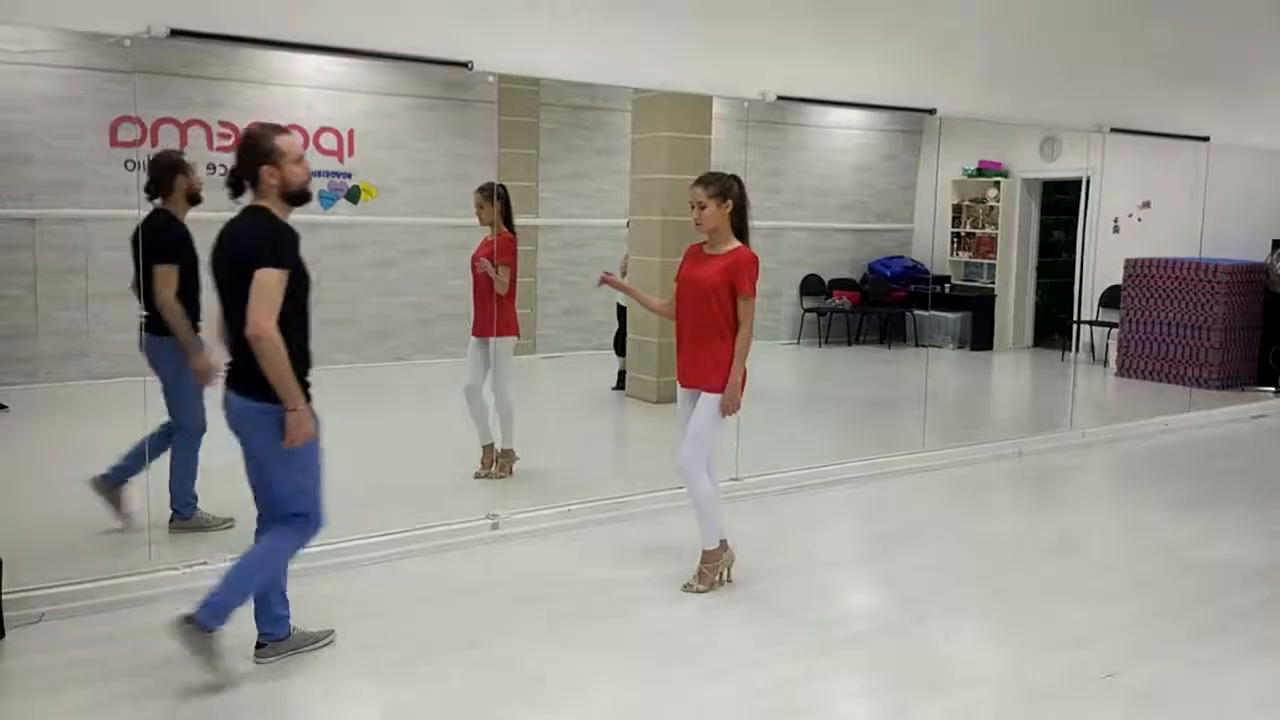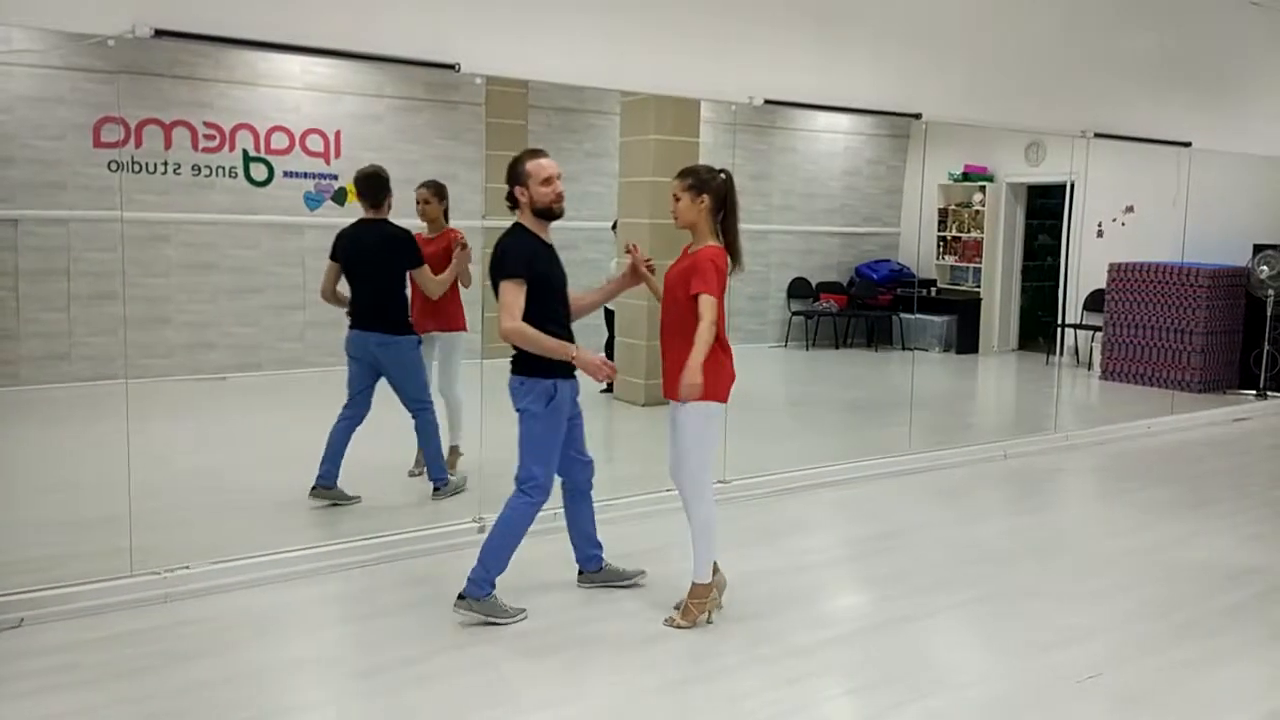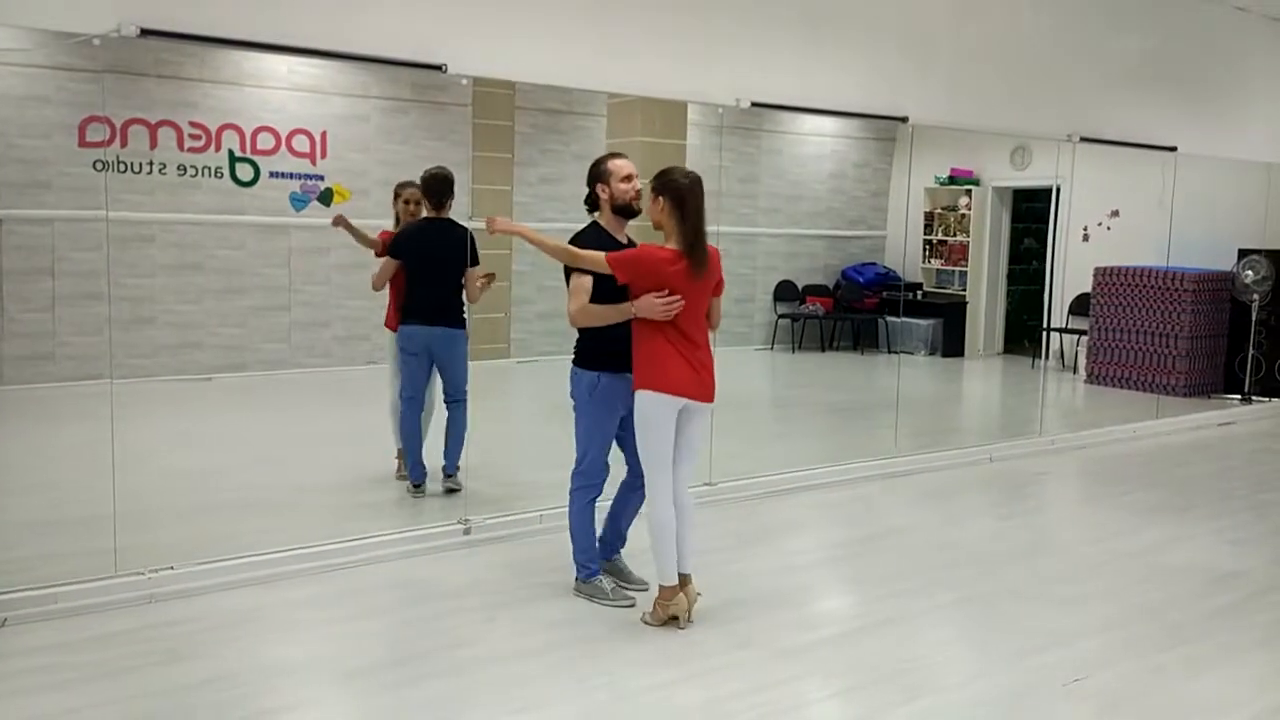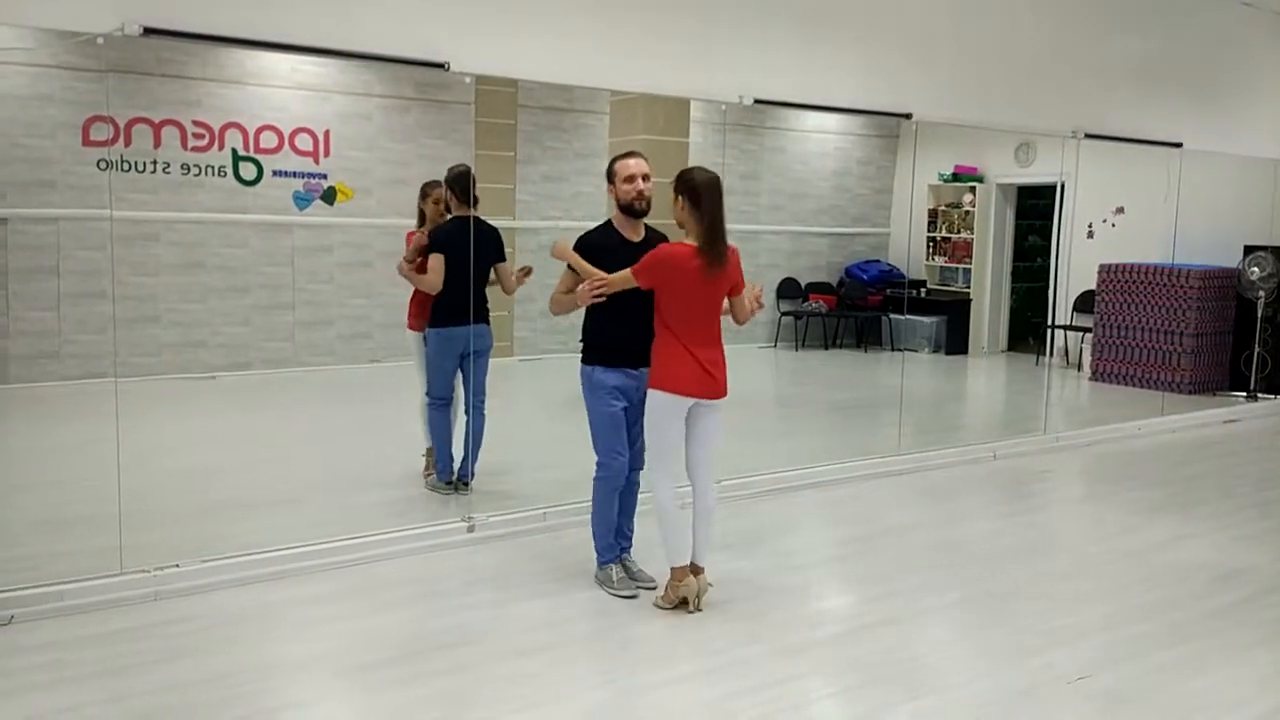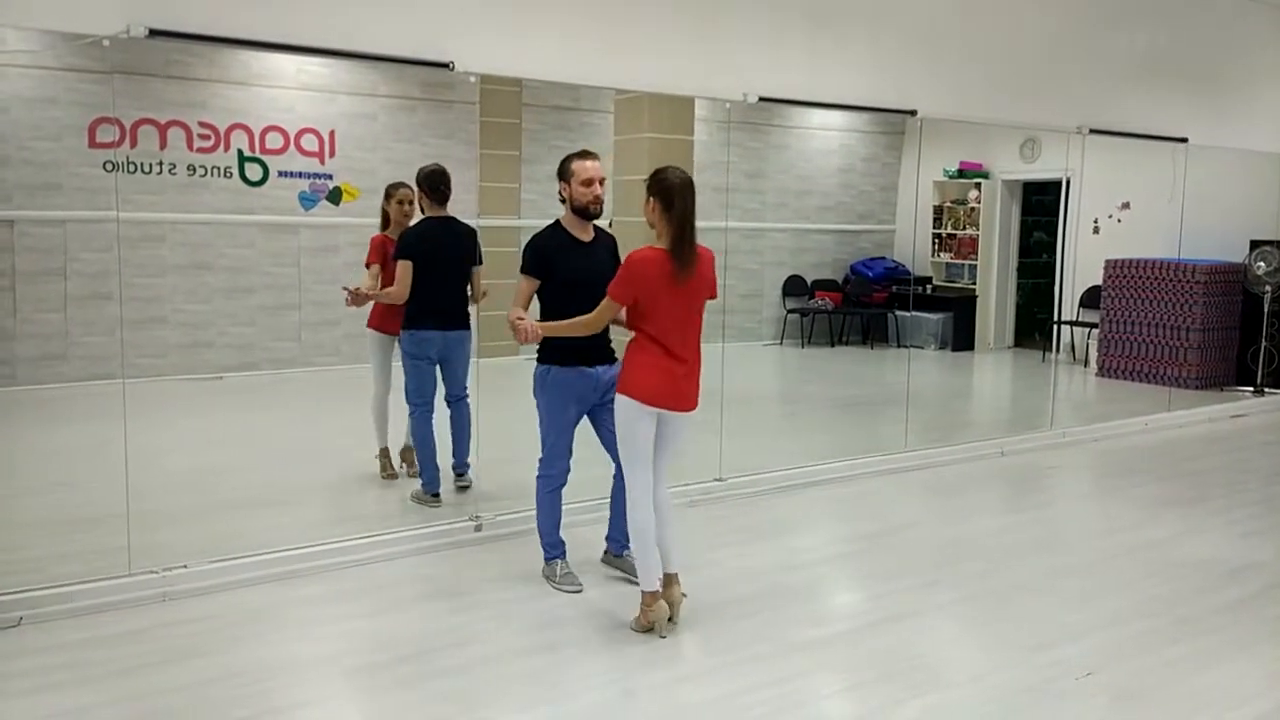
dt=1s
person 1, frame 1
left shoulder: (233, 233)
right shoulder: (275, 235)
right elbow: (261, 328)
right wrist: (296, 405)
left hip: (243, 397)
right hip: (270, 403)
left knee: (277, 514)
right knee: (301, 520)
left ankle: (275, 633)
right ankle: (205, 620)
person 1, frame 2
left shoulder: (540, 244)
right shoulder: (516, 247)
left elbow: (565, 309)
right elbow: (510, 326)
left wrist: (622, 284)
right wrist: (576, 354)
left hip: (557, 382)
right hip: (541, 384)
left knee: (578, 473)
right knee: (533, 487)
left ankle: (591, 566)
right ankle: (478, 591)
person 1, frame 3
left shoulder: (631, 246)
right shoulder: (586, 244)
right elbow: (579, 313)
left wrist: (659, 309)
right wrist: (636, 308)
left hip: (633, 377)
right hip: (597, 378)
left knee: (644, 472)
right knee: (590, 476)
left ankle: (609, 554)
right ankle: (587, 573)
person 1, frame 4
left shoulder: (660, 243)
right shoulder: (593, 243)
right elbow: (555, 304)
right wrist: (580, 298)
left hip: (647, 371)
right hip: (604, 372)
left knee: (633, 468)
right knee: (612, 466)
left ankle: (623, 553)
right ankle: (606, 561)
person 1, frame 5
left shoulder: (607, 244)
right shoulder: (543, 245)
right elbow: (519, 308)
right wrist: (521, 324)
left hip: (607, 370)
right hip: (560, 374)
right knee: (554, 470)
left ankle: (618, 548)
right ankle: (554, 558)
person 2, frame 1
left shoulder: (742, 260)
right shoulder: (692, 255)
left elbow: (745, 327)
right elbow: (672, 310)
left wrist: (735, 381)
right wrist: (625, 288)
left hip: (718, 378)
right hip: (689, 375)
left knee: (690, 463)
right knee: (697, 464)
left ankle: (713, 550)
right ankle: (718, 550)
person 2, frame 2
left shoulder: (708, 258)
right shoulder: (690, 253)
left elbow: (708, 318)
left wrist: (695, 365)
right wrist: (644, 273)
left hip: (699, 384)
right hip: (685, 383)
left knee: (696, 484)
right knee: (681, 476)
left ankle: (702, 588)
right ankle: (709, 571)
person 2, frame 3
left shoulder: (647, 259)
right shoulder: (711, 259)
left elbow: (573, 257)
left wrist: (515, 228)
left hip: (658, 385)
right hip: (699, 387)
left knee: (658, 487)
right knee: (680, 483)
left ankle: (668, 593)
right ankle: (684, 581)
person 2, frame 4
left shoulder: (667, 256)
right shoulder: (729, 257)
left elbow: (608, 284)
right elbow: (741, 318)
left wrist: (568, 255)
right wrist: (752, 299)
left hip: (671, 382)
right hip: (711, 381)
left knee: (661, 477)
right knee: (702, 476)
left ankle: (680, 574)
right ankle: (697, 572)
person 2, frame 5
left shoulder: (639, 262)
right shoulder: (705, 260)
left elbow: (594, 324)
left wrist: (540, 328)
left hip: (640, 385)
right hip: (683, 388)
left knee: (638, 490)
right knee: (657, 484)
left ankle: (652, 599)
right ankle: (670, 582)
person 3, frame 1
left shoulder: (158, 225)
right shoulder: (168, 230)
left elbow: (138, 287)
right elbow: (166, 298)
right wrist: (197, 351)
left hip: (169, 339)
right hip: (172, 342)
left knee: (184, 424)
right knee: (191, 426)
left ankle: (114, 478)
right ankle: (184, 512)
person 3, frame 2
left shoulder: (345, 237)
right shoulder: (399, 238)
left elbow: (327, 292)
right elbow: (433, 290)
right wrist: (456, 266)
left hip: (359, 336)
right hip: (395, 338)
left knee: (354, 409)
right knee: (421, 408)
left ankle: (325, 482)
right ankle: (441, 481)
person 3, frame 3
left shoulder: (406, 235)
right shoulder: (463, 236)
left elbow: (377, 283)
right elbow: (472, 296)
left wrist: (383, 273)
right wrist: (484, 284)
left hip: (412, 330)
right hip: (450, 331)
left knee: (411, 404)
right knee: (456, 401)
left ankle: (416, 479)
right ankle: (450, 471)
person 3, frame 4
left shoulder: (440, 234)
right shoulder: (491, 234)
left elbow: (434, 284)
right elbow: (508, 288)
left wrist: (407, 273)
right wrist: (519, 278)
left hip: (444, 330)
right hip: (479, 329)
left knee: (439, 402)
right knee: (475, 404)
left ankle: (444, 475)
right ankle: (465, 476)
person 3, frame 5
left shoulder: (411, 237)
right shoulder: (468, 235)
left elbow: (400, 294)
right elbow: (476, 294)
left wrist: (369, 295)
right wrist: (478, 296)
left hip: (419, 334)
right hip: (457, 332)
left knee: (421, 409)
right knee: (458, 399)
left ankle: (430, 488)
right ankle: (461, 470)
person 4, frame 1
left shoulder: (506, 241)
right shoulder: (486, 240)
left elbow: (503, 288)
left wrist: (491, 270)
left hip: (501, 328)
right hip: (481, 327)
left knee: (500, 390)
right knee: (471, 387)
left ankle: (507, 451)
right ankle: (488, 448)
person 4, frame 2
left shoulder: (454, 238)
right shoulder: (415, 241)
left elbow: (465, 282)
left hip: (449, 324)
right hip: (420, 323)
left knee: (448, 387)
left ankle: (454, 449)
right ankle: (424, 448)
person 4, frame 3
right shoulder: (389, 238)
right elbow: (370, 243)
right wrist: (347, 225)
right hip: (398, 324)
left knee: (427, 393)
right knee: (398, 392)
right ankle: (403, 453)
person 4, frame 4
right shoulder: (416, 237)
right elbow: (408, 264)
right wrist: (415, 246)
right hip: (422, 321)
left knee: (452, 388)
right knee: (429, 389)
right ankle: (430, 452)
person 4, frame 5
right shoulder: (380, 242)
right elbow: (373, 278)
right wrist: (362, 293)
right hip: (383, 324)
right knee: (381, 388)
left ankle: (409, 447)
right ankle: (383, 451)
